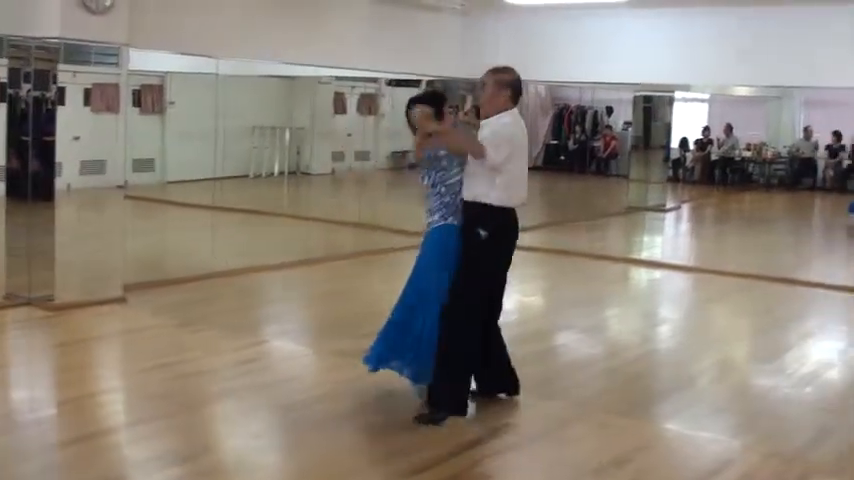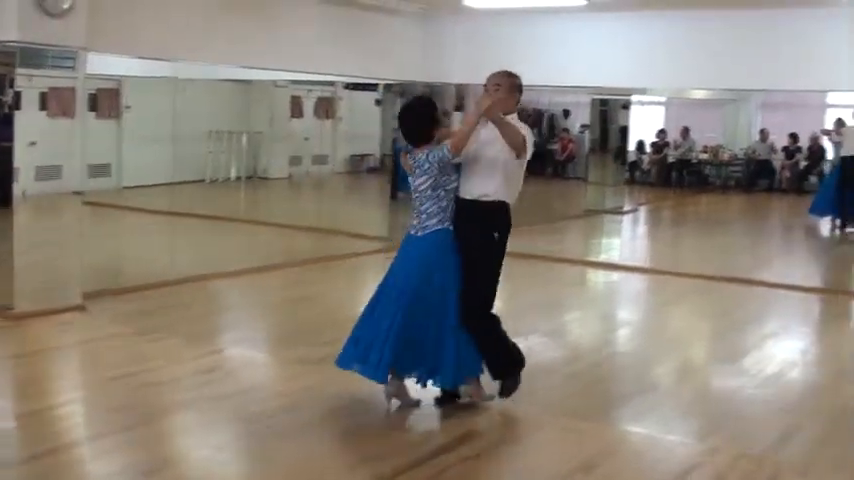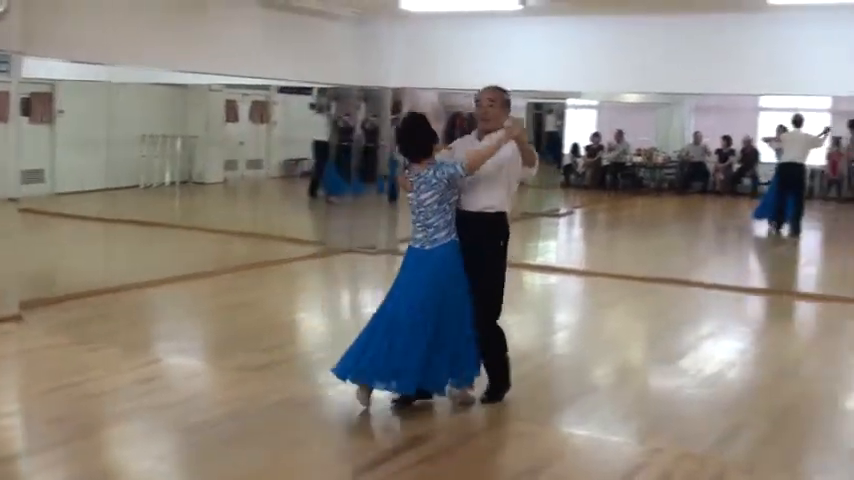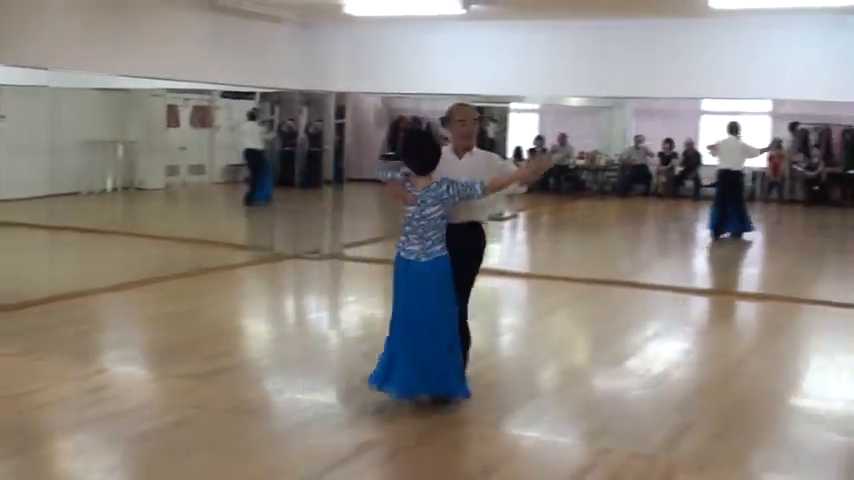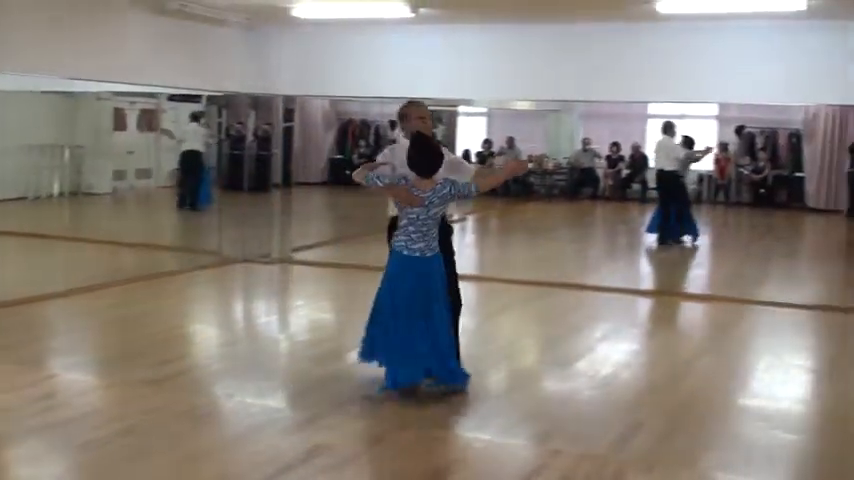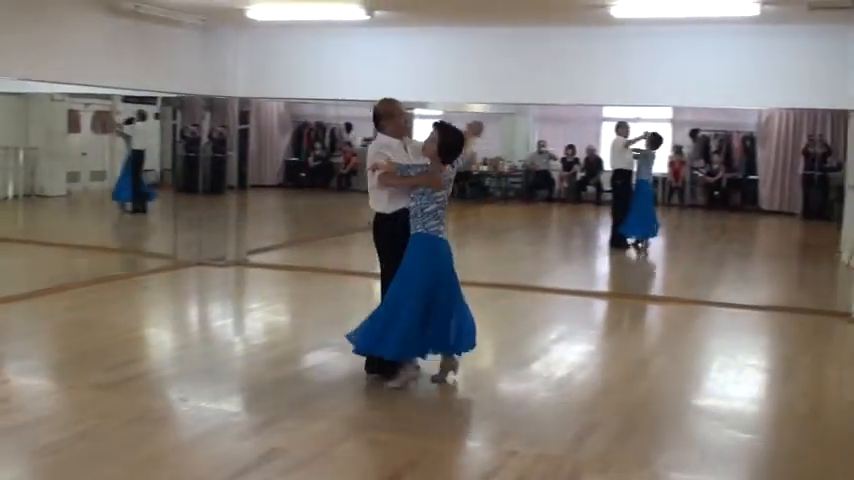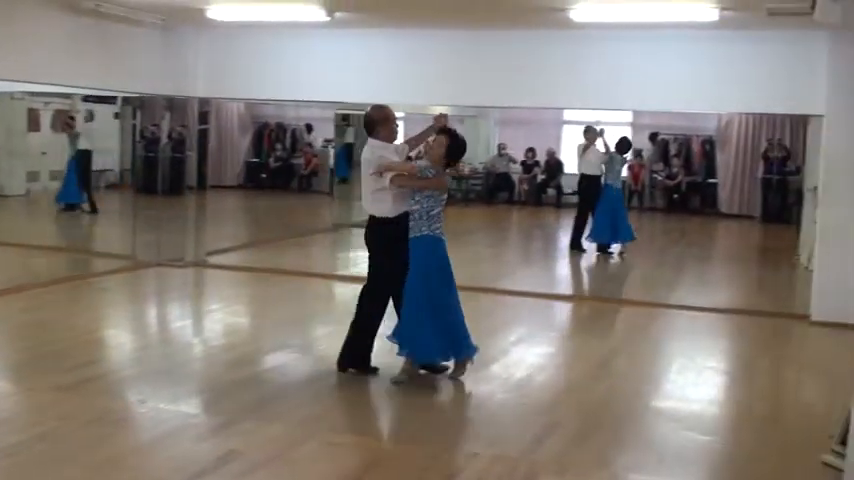
dt=0.4s
person 1, frame 1
left shoulder: (504, 128)
right shoulder: (503, 126)
left elbow: (479, 150)
right elbow: (480, 152)
left hip: (488, 222)
right hip: (495, 221)
left knee: (460, 308)
right knee: (482, 307)
left ankle: (447, 398)
right ankle: (498, 379)
person 1, frame 2
left shoulder: (516, 130)
right shoulder: (478, 130)
left elbow: (521, 148)
left wrist: (496, 117)
left hip: (489, 218)
right hip: (464, 214)
left knee: (473, 306)
right knee: (461, 302)
left ankle: (509, 363)
person 1, frame 3
left shoulder: (512, 147)
right shoulder: (461, 144)
left elbow: (530, 164)
left wrist: (520, 137)
left hip: (489, 229)
right hip: (455, 226)
left knee: (482, 311)
left ankle: (498, 379)
person 1, frame 4
left shoulder: (489, 162)
left elbow: (520, 181)
right elbow: (401, 178)
right wrist: (399, 187)
left hip: (468, 238)
left knee: (455, 306)
person 1, frame 5
left shoulder: (441, 155)
right shoulder: (394, 154)
left elbow: (473, 174)
right wrist: (398, 191)
left hip: (437, 227)
left knee: (450, 298)
person 1, frame 6
left shoulder: (407, 145)
right shoulder: (379, 149)
right elbow: (385, 177)
left hip: (410, 222)
right hip: (391, 224)
left ankle: (394, 355)
right ankle: (379, 359)
person 1, frame 7
left shoulder: (385, 150)
right shoulder: (376, 155)
left elbow: (406, 146)
right elbow: (398, 179)
left wrist: (433, 128)
left hip: (392, 228)
right hip: (388, 230)
left knee: (378, 291)
person 2, frame 1
left shoulder: (451, 149)
right shoulder: (431, 153)
right elbow: (419, 148)
right wrist: (422, 127)
left hip: (454, 234)
right hip: (444, 237)
left knee: (441, 305)
right knee: (437, 305)
left ankle: (426, 374)
right ankle: (425, 377)
person 2, frame 2
left shoulder: (415, 158)
right shoulder: (434, 158)
right elbow: (454, 144)
right wrist: (479, 112)
left hip: (417, 241)
right hip: (437, 243)
left knee: (407, 307)
right knee: (451, 310)
left ankle: (394, 379)
right ankle: (468, 380)
person 2, frame 3
left shoulder: (409, 172)
right shoulder: (441, 173)
right elbow: (471, 162)
right wrist: (506, 136)
left hip: (417, 255)
right hip: (443, 256)
left knee: (401, 316)
right knee: (451, 319)
left ankle: (368, 381)
right ankle: (458, 384)
person 2, frame 4
left shoulder: (401, 181)
right shoulder: (447, 189)
left elbow: (380, 169)
right elbow: (490, 186)
left wrist: (401, 166)
right wrist: (530, 169)
left hip: (405, 263)
right hip: (435, 265)
left knee: (410, 320)
right knee: (438, 323)
left ankle: (409, 382)
right ankle: (441, 387)
person 2, frame 5
left shoulder: (400, 184)
right shoulder: (447, 188)
left elbow: (358, 175)
right elbow: (481, 185)
left wrist: (376, 164)
right wrist: (511, 169)
left hip: (402, 261)
right hip: (430, 262)
left knee: (396, 316)
right knee: (433, 317)
left ankle: (406, 377)
right ankle: (445, 375)
person 2, frame 6
left shoulder: (427, 173)
right shoulder: (448, 170)
left elbow: (390, 169)
left wrist: (379, 165)
left hip: (424, 245)
right hip: (438, 245)
left knee: (407, 301)
right knee: (440, 302)
left ankle: (407, 365)
right ankle: (449, 357)
person 2, frame 7
left shoulder: (437, 177)
right shoulder: (428, 172)
left elbow: (410, 169)
left wrist: (387, 167)
left hip: (428, 246)
right hip: (420, 244)
left knee: (434, 303)
right knee: (418, 302)
left ankle: (461, 355)
right ankle: (412, 362)
